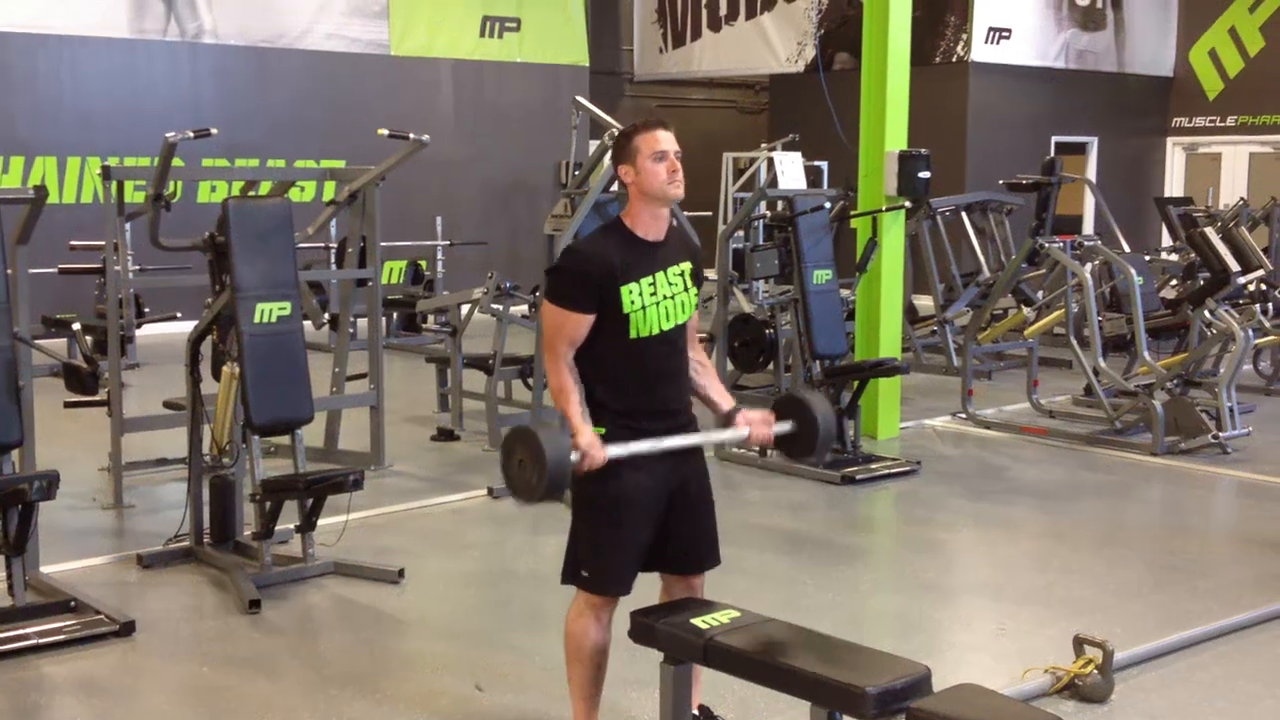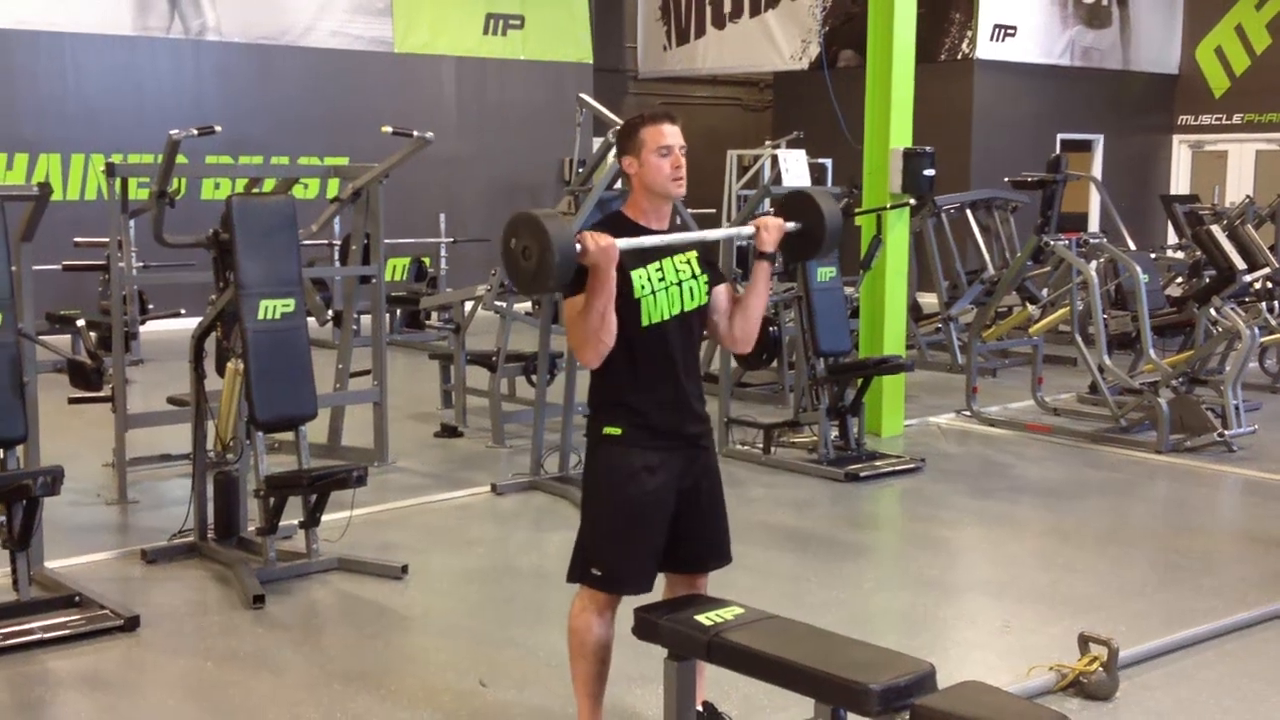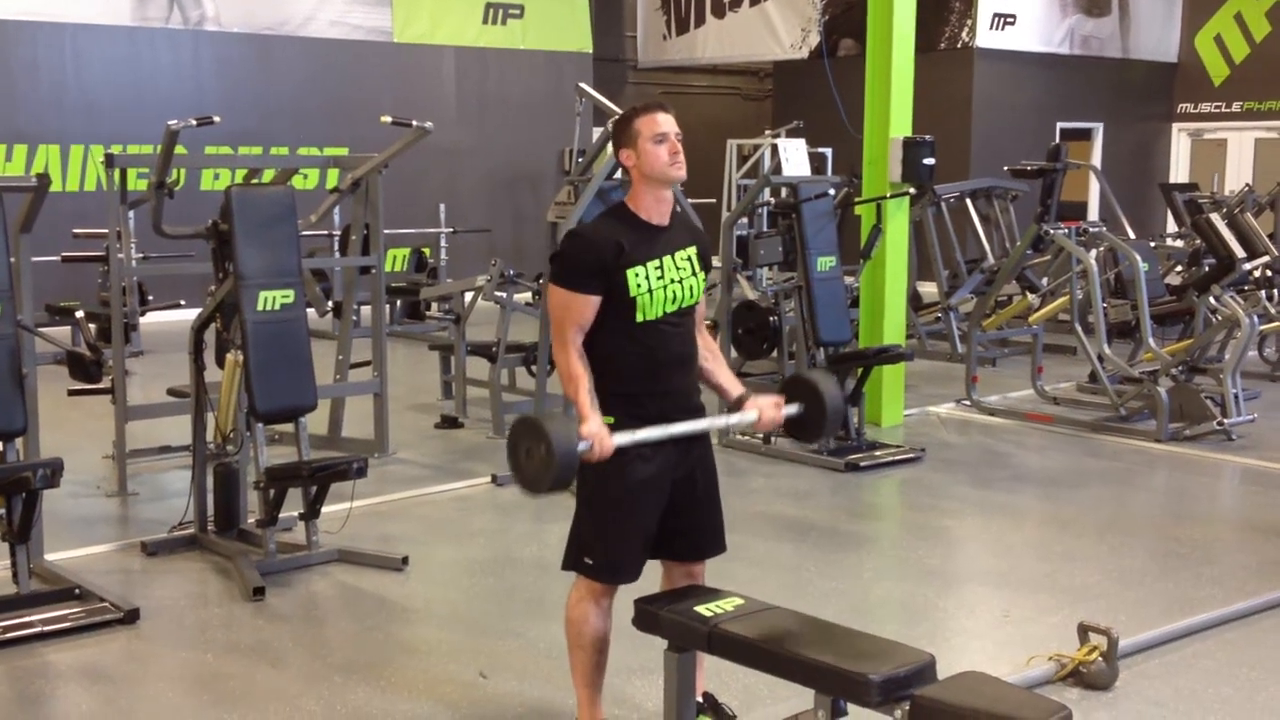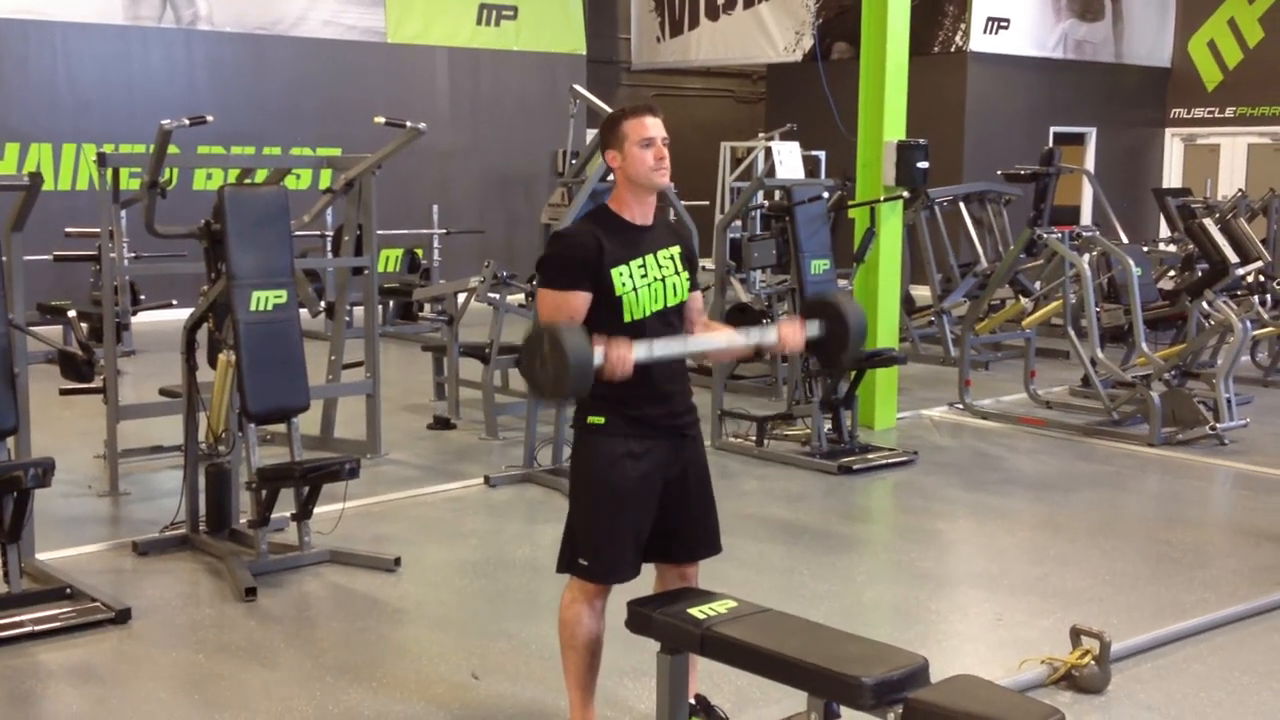
dt=0.7s
person 1, frame 1
left shoulder: (685, 250)
right shoulder: (590, 259)
right elbow: (558, 357)
left wrist: (733, 409)
right wrist: (581, 433)
left hip: (678, 441)
right hip: (615, 449)
left knee: (687, 578)
right knee: (599, 592)
person 1, frame 2
left shoulder: (696, 244)
right shoulder: (593, 246)
left elbow: (738, 338)
right elbow: (590, 352)
left wrist: (763, 258)
right wrist: (603, 271)
left hip: (692, 438)
right hip: (626, 445)
left knee: (693, 577)
right knee: (603, 588)
person 1, frame 3
left shoulder: (691, 237)
right shoulder: (594, 243)
right elbow: (567, 341)
left wrist: (742, 397)
right wrist: (589, 417)
left hip: (687, 431)
right hip: (623, 437)
left knee: (689, 565)
right knee: (599, 578)
person 1, frame 4
left shoulder: (677, 239)
right shoulder: (580, 244)
right wrist: (600, 355)
left hip: (679, 427)
right hip: (613, 433)
left knee: (683, 566)
right knee: (593, 580)
